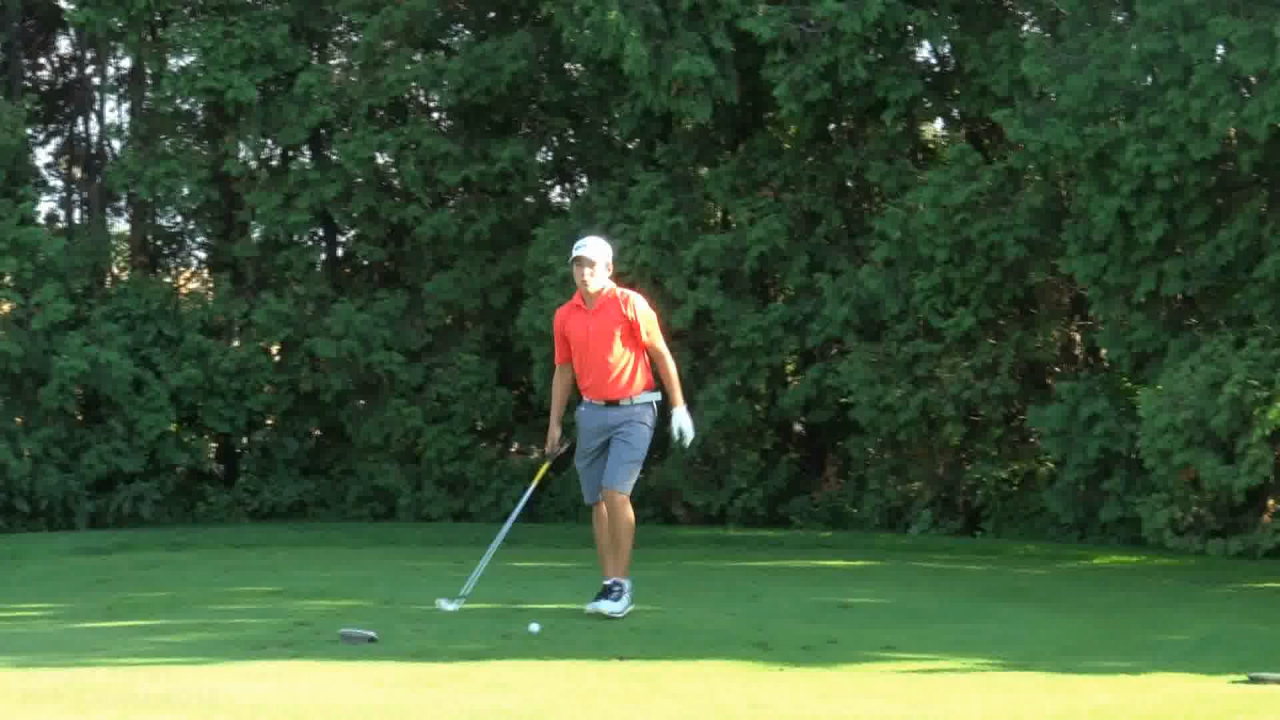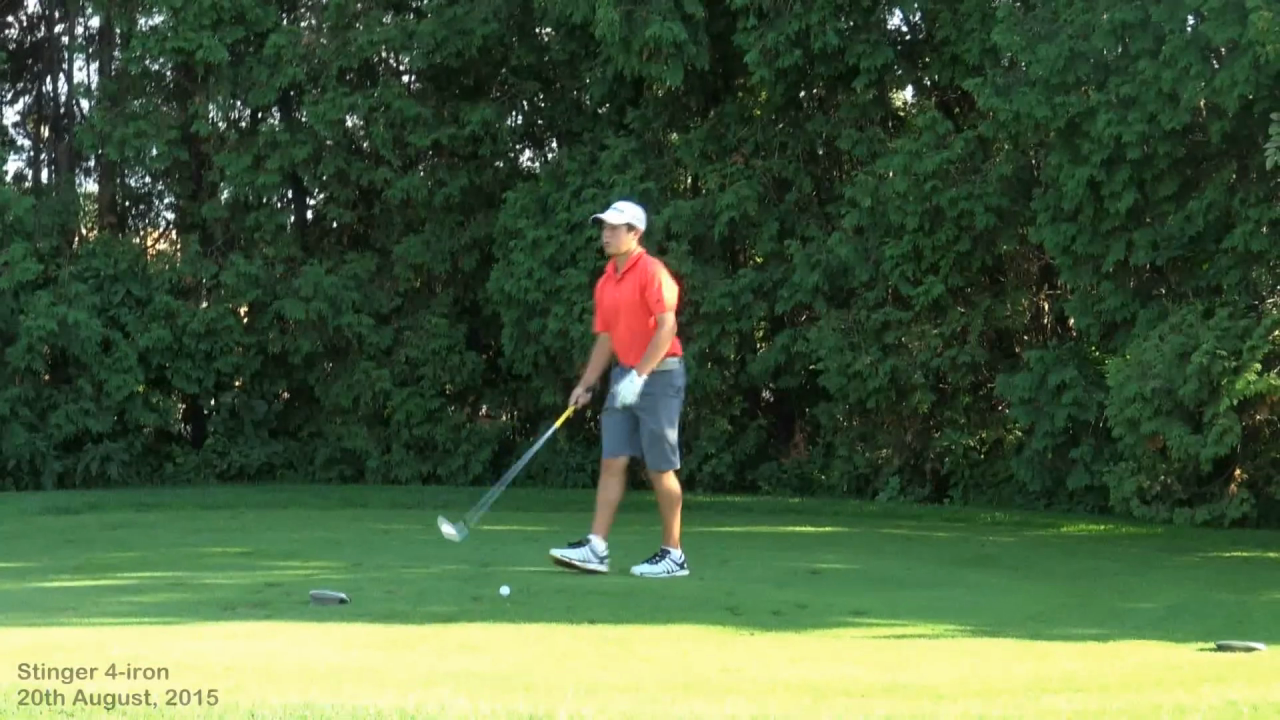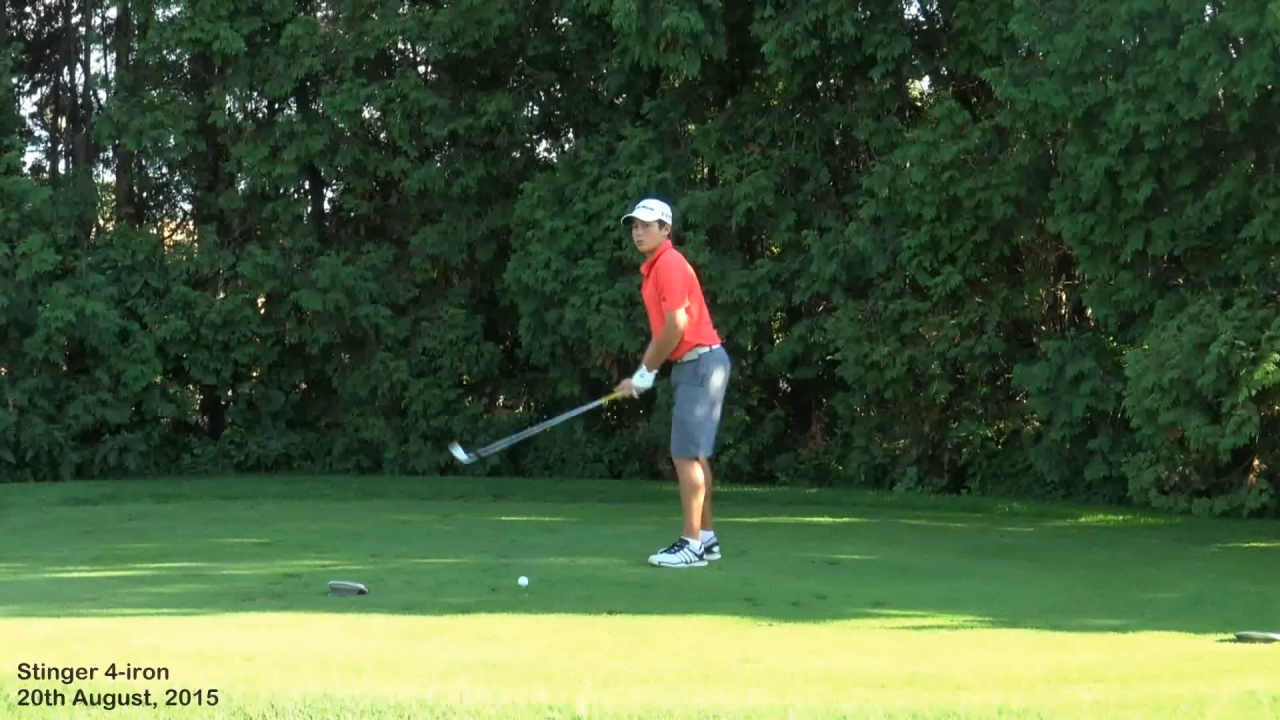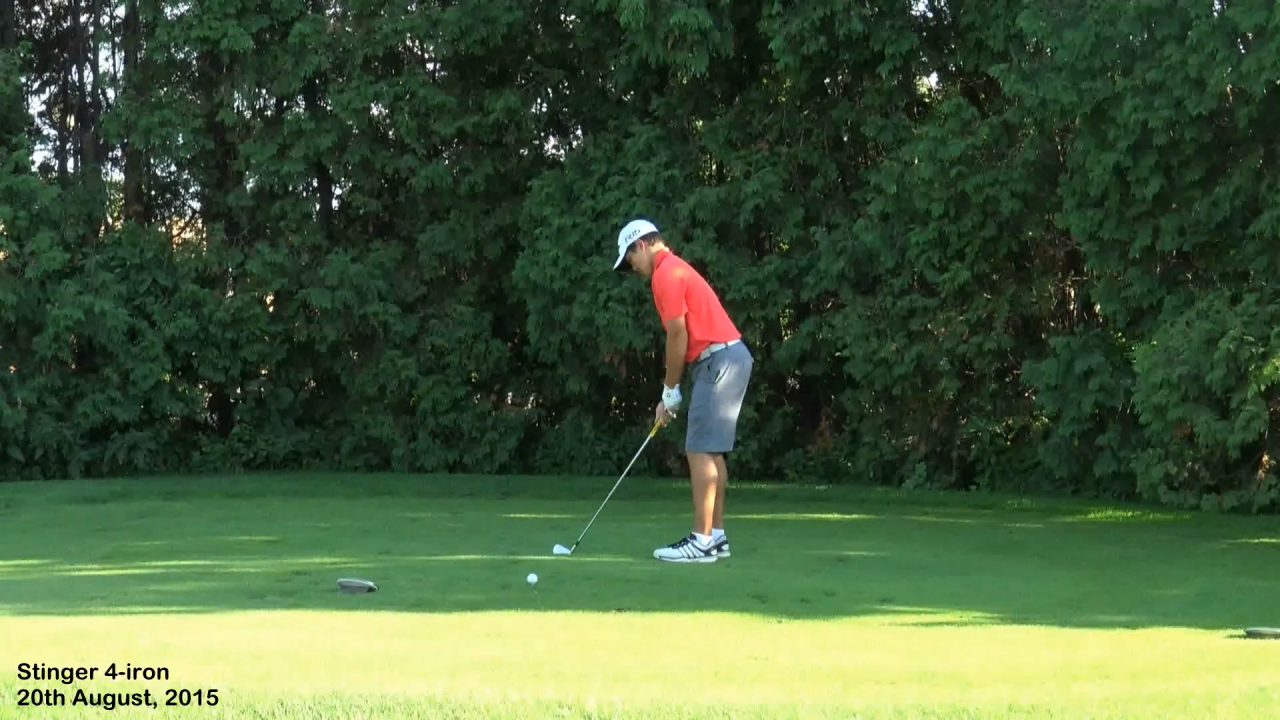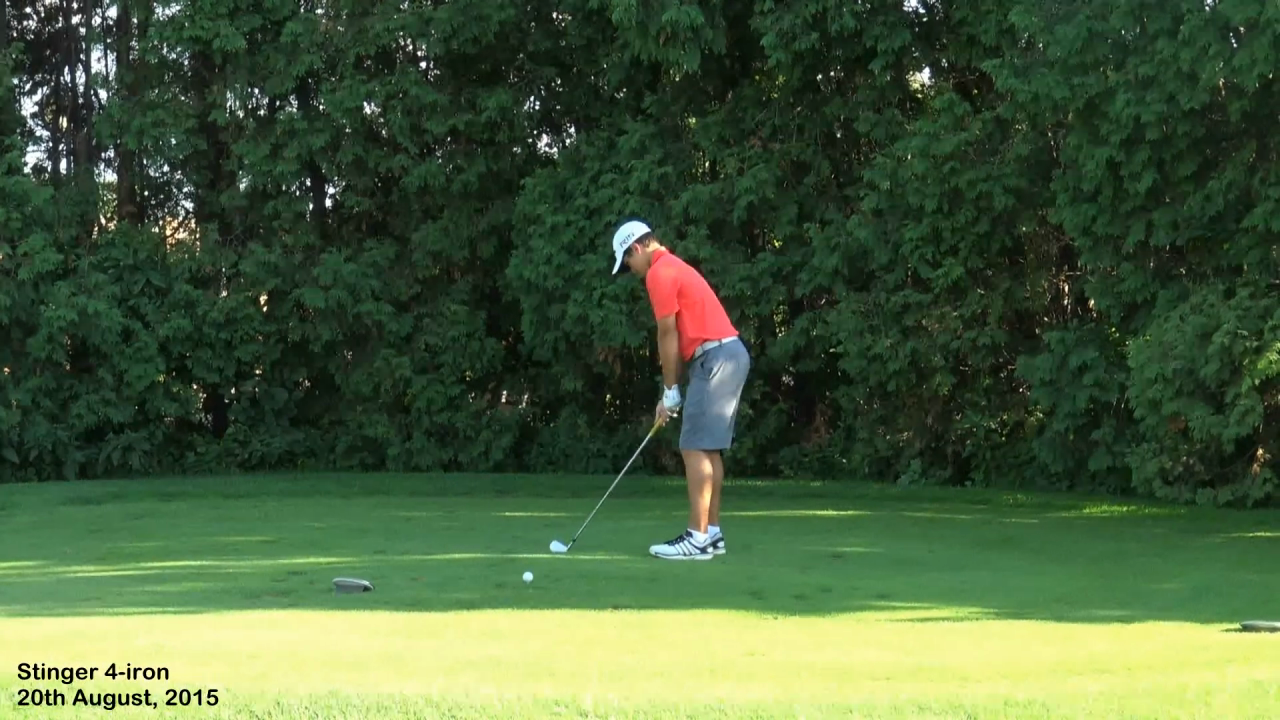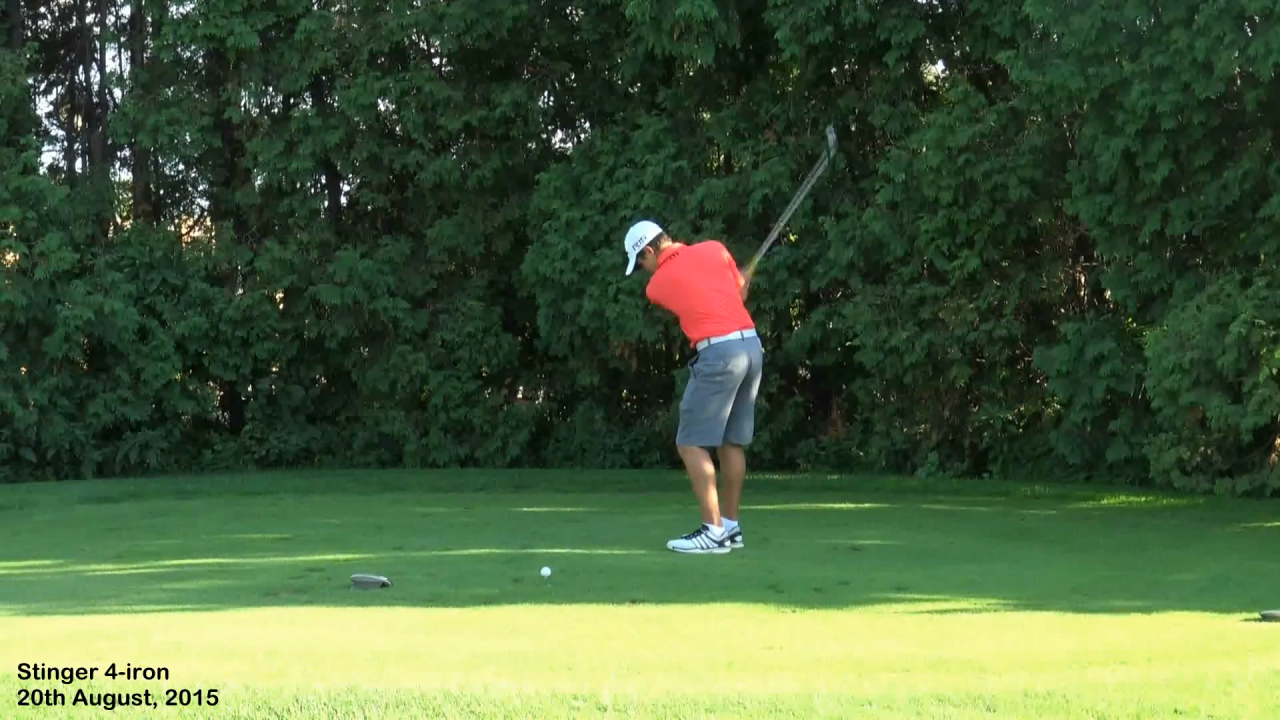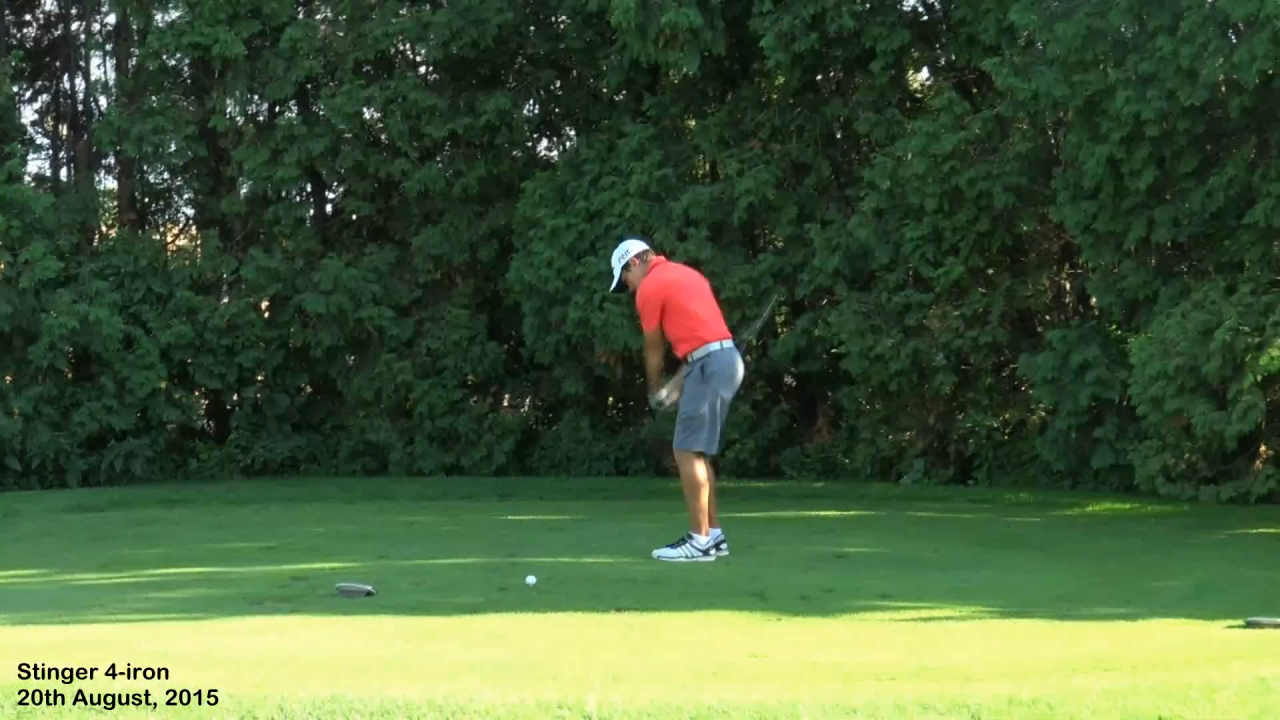
dt=0.5s
person 1, frame 1
left shoulder: (629, 304)
right shoulder: (564, 316)
left elbow: (661, 355)
right elbow: (564, 370)
left wrist: (679, 407)
right wrist: (555, 422)
left hip: (633, 410)
right hip: (591, 412)
left knee: (615, 493)
right knee: (597, 501)
left ankle: (621, 583)
right ankle: (610, 584)
person 1, frame 2
left shoulder: (652, 271)
right shoulder: (605, 282)
left elbow: (666, 327)
left wrist: (638, 376)
right wrist: (586, 384)
left hip: (658, 379)
right hip: (624, 379)
left knee: (660, 468)
right knee: (613, 463)
left ankle: (673, 554)
right ankle: (595, 547)
person 1, frame 3
left shoulder: (670, 265)
right shoulder: (653, 271)
left elbow: (675, 328)
left wrist: (646, 371)
right wrist: (639, 375)
left hip: (702, 364)
right hip: (691, 366)
left knee: (686, 455)
right knee: (692, 455)
left ankle: (691, 545)
right ankle: (705, 536)
person 1, frame 4
left shoulder: (666, 274)
right shoulder: (674, 270)
left elbow: (678, 337)
right elbow: (686, 337)
left wrist: (670, 389)
right wrist: (669, 394)
left hip: (720, 362)
right hip: (726, 359)
left knee: (700, 451)
right knee: (711, 451)
left ankle: (701, 541)
right ankle: (715, 535)
person 1, frame 5
left shoulder: (658, 274)
right shoulder: (675, 267)
left elbow: (668, 336)
left wrist: (670, 390)
right wrist: (673, 391)
left hip: (716, 358)
right hip: (731, 354)
left knee: (695, 447)
right knee: (709, 449)
left ankle: (697, 538)
right ankle: (711, 532)
person 1, frame 6
left shoulder: (656, 287)
right shoulder: (713, 249)
right elbow: (741, 289)
left hip: (717, 355)
right hip: (751, 347)
left knee: (691, 444)
right knee: (731, 443)
left ankle: (714, 532)
right ankle: (729, 525)
person 1, frame 7
left shoulder: (651, 288)
right shoulder: (682, 273)
left elbow: (653, 349)
left wrist: (659, 388)
right wrist: (675, 384)
left hip: (711, 363)
right hip: (710, 364)
left knee: (688, 451)
right knee: (690, 452)
left ankle: (700, 540)
right ankle: (712, 534)
